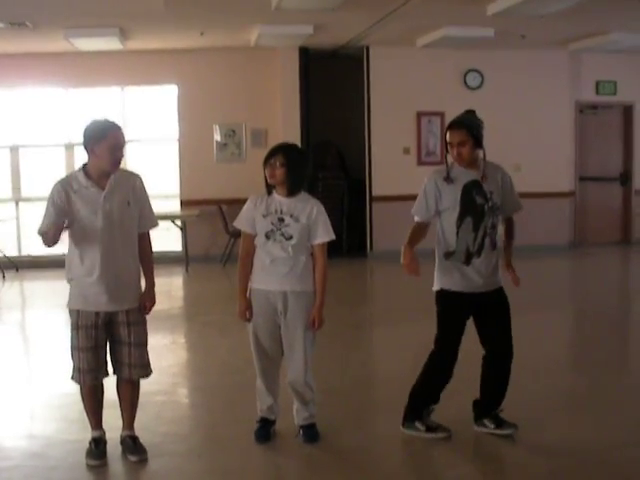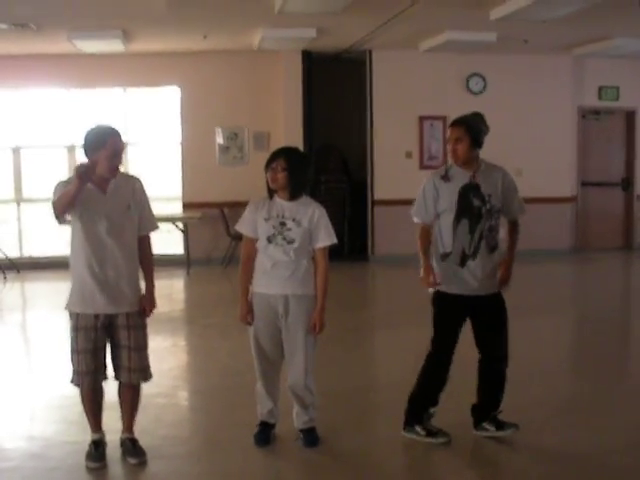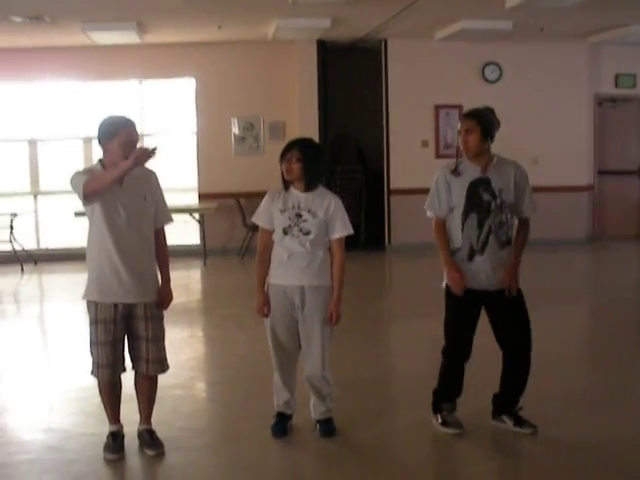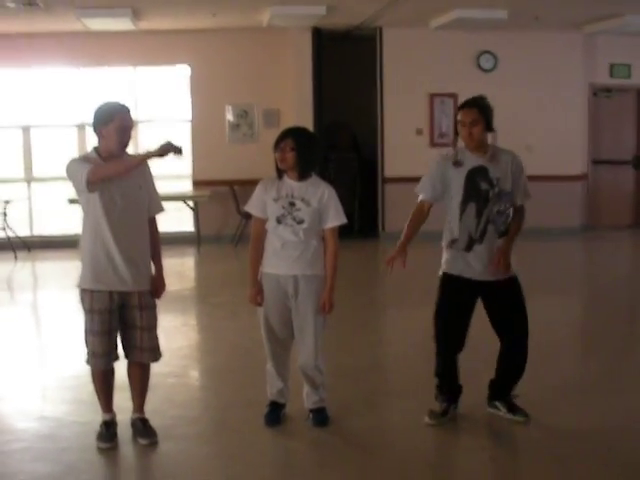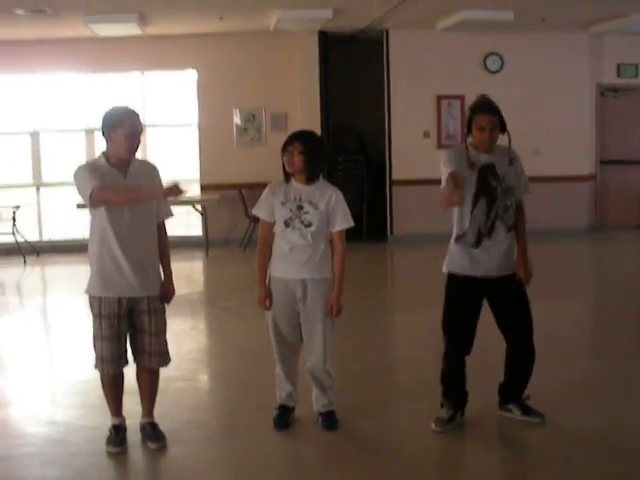
dt=0.3s
person 1, frame 1
left shoulder: (132, 183)
right shoulder: (65, 188)
left elbow: (143, 237)
right elbow: (48, 237)
left wrist: (150, 284)
right wrist: (52, 229)
left hip: (128, 296)
right hip: (86, 298)
left knee: (131, 369)
right knee: (89, 373)
left ankle: (129, 433)
right ankle: (97, 436)
person 1, frame 2
left shoulder: (133, 187)
right shoulder: (71, 188)
left elbow: (143, 240)
right elbow: (59, 210)
left wrist: (150, 288)
right wrist: (77, 182)
left hip: (128, 298)
right hip: (86, 300)
left knee: (132, 373)
right knee: (88, 375)
left ankle: (128, 436)
right ankle: (96, 438)
person 1, frame 3
left shoulder: (147, 179)
right shoulder: (84, 178)
left elbow: (158, 233)
right elbow: (96, 187)
left wrist: (166, 281)
right wrist: (130, 162)
left hip: (145, 289)
right hip: (105, 290)
left knee: (148, 364)
right knee: (106, 366)
left ankle: (146, 427)
right ankle: (115, 430)
person 1, frame 4
left shoulder: (140, 169)
right shoulder: (80, 167)
left elbow: (150, 221)
right elbow: (103, 174)
left wrist: (158, 270)
right wrist: (152, 155)
left hip: (138, 277)
right hip: (99, 278)
left knee: (141, 352)
right knee: (100, 355)
left ankle: (139, 416)
right ankle: (108, 418)
person 1, frame 5
left shoulder: (149, 172)
right shoulder: (88, 173)
left elbow: (159, 228)
right elbow: (103, 197)
left wrist: (167, 275)
right wrist: (156, 194)
left hip: (147, 282)
right hip: (107, 285)
left knee: (150, 356)
right knee: (110, 360)
left ankle: (148, 420)
right ankle: (117, 423)
person 2, frame 1
left shoulder: (498, 176)
right shoulder: (439, 180)
left elbow: (508, 219)
right elbow: (422, 223)
left wrist: (509, 257)
right wrist: (409, 249)
left hip: (491, 283)
right hip: (453, 284)
left knee: (501, 350)
right knee: (445, 352)
left ankle: (486, 413)
right ankle: (415, 414)
person 2, frame 2
left shoulder: (499, 178)
right shoulder: (437, 181)
left elbow: (512, 220)
right elbow: (425, 227)
left wrist: (509, 258)
right wrist: (425, 264)
left hip: (488, 285)
right hip: (449, 286)
left knee: (495, 354)
right knee: (441, 354)
left ankle: (485, 416)
right ankle: (416, 418)
person 2, frame 3
left shoulder: (514, 173)
right shoulder: (449, 176)
left elbow: (523, 222)
right elbow: (440, 224)
left wrist: (515, 263)
right wrist: (450, 266)
left hip: (502, 280)
right hip: (463, 280)
left knee: (519, 347)
right knee: (456, 349)
left ankle: (505, 408)
right ankle: (443, 407)
person 2, frame 4
left shoulder: (509, 162)
right shoulder: (446, 165)
left elbow: (519, 210)
right elbow: (424, 206)
left wrist: (507, 246)
right wrist: (403, 244)
left hip: (499, 271)
right hip: (457, 270)
left knee: (516, 338)
right knee: (447, 339)
left ankle: (500, 396)
right ankle: (447, 397)
person 2, frame 5
left shoulder: (510, 159)
right shoulder: (456, 157)
left elbow: (518, 208)
right elbow: (453, 177)
left wrist: (523, 253)
right wrist: (452, 191)
left hip: (505, 268)
right hip: (463, 268)
left knee: (522, 337)
right knee: (456, 341)
left ankle: (511, 398)
right ankle: (452, 404)
person 3, frame 1
left shoulder: (312, 208)
right shoulder: (256, 205)
left elbow: (320, 259)
right elbow: (246, 253)
left wrist: (319, 304)
right wrist: (242, 296)
left hip: (298, 294)
right hip: (262, 292)
left knee: (299, 363)
right knee: (265, 360)
left ankle: (306, 417)
right ankle: (267, 415)
person 3, frame 2
left shoulder: (314, 212)
right shoulder: (257, 209)
left elbow: (321, 263)
right elbow: (247, 257)
left wrist: (320, 308)
right wrist: (243, 299)
left hip: (299, 298)
right hip: (263, 296)
left knee: (300, 367)
right knee: (266, 364)
left ankle: (306, 421)
right ankle: (266, 419)
person 3, frame 3
left shoulder: (329, 203)
right shoulder: (273, 200)
left elbow: (338, 254)
right elbow: (264, 249)
left wrist: (336, 299)
right wrist: (260, 291)
left hip: (315, 289)
right hip: (279, 288)
left knee: (316, 359)
right knee: (282, 355)
left ankle: (323, 412)
right ankle: (283, 410)
person 3, frame 4
left shoulder: (323, 192)
right shoulder: (267, 189)
left elbow: (331, 243)
right elbow: (257, 237)
left wrist: (329, 288)
right wrist: (253, 281)
left hip: (309, 278)
right hip: (273, 277)
left knee: (310, 348)
right knee: (275, 344)
left ankle: (316, 401)
right ankle: (276, 399)
person 3, frame 5
left shoulder: (330, 195)
right shoulder: (274, 192)
left elbow: (338, 246)
right elbow: (265, 241)
left wrist: (337, 291)
right wrist: (261, 284)
left hip: (317, 281)
right hip: (281, 281)
left knee: (319, 351)
right knee: (284, 347)
left ankle: (325, 404)
right ankle: (286, 402)
